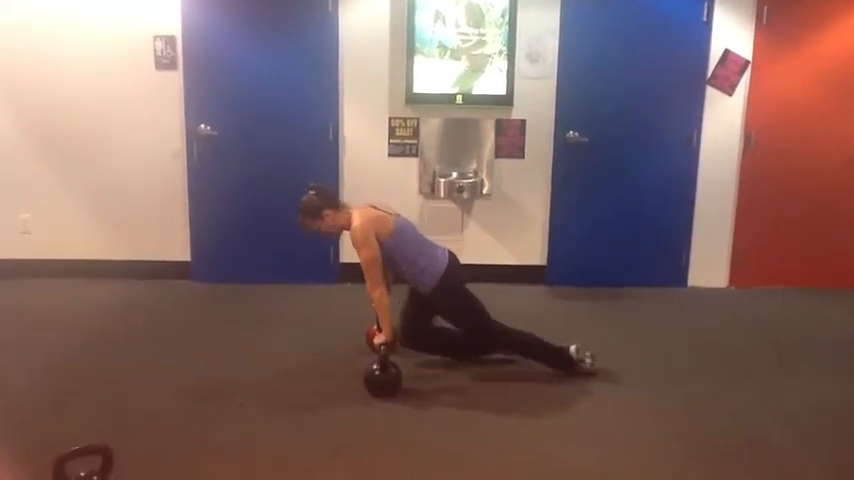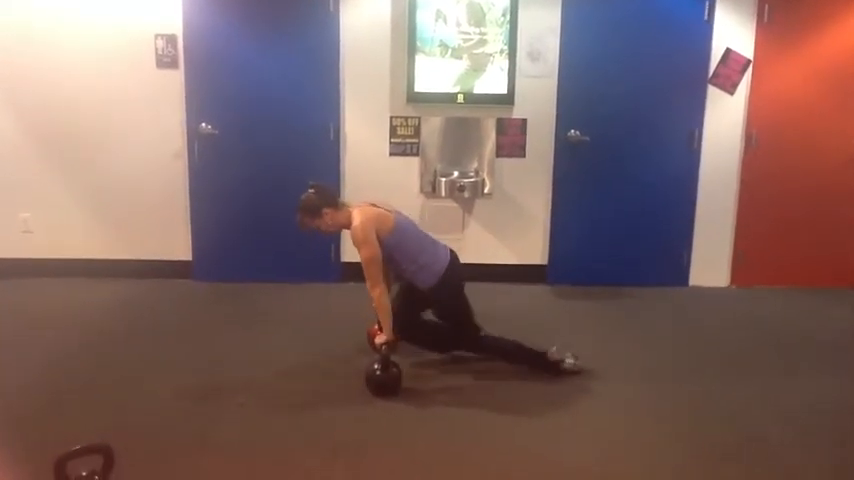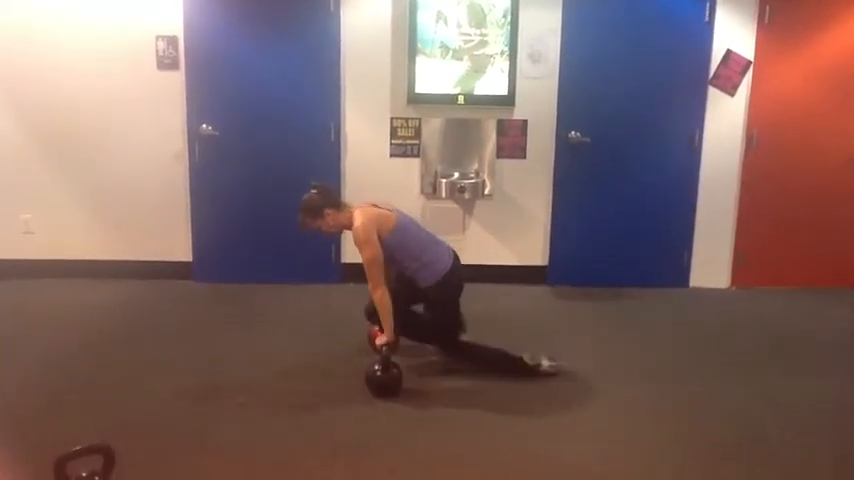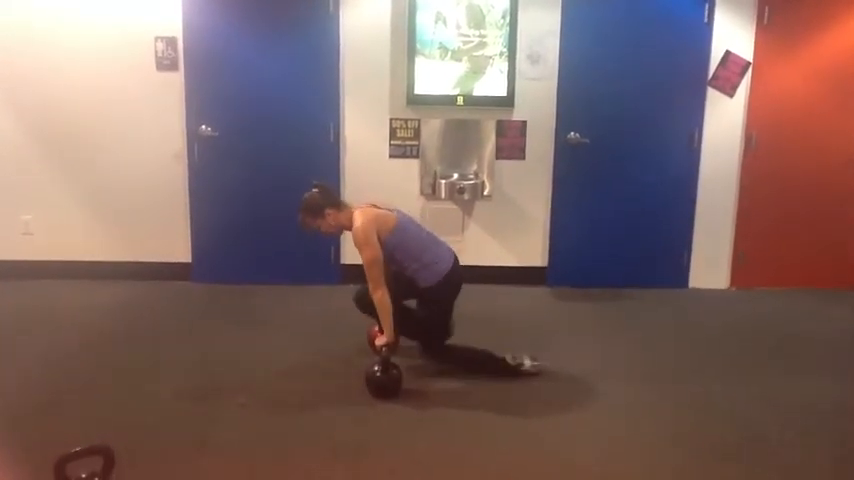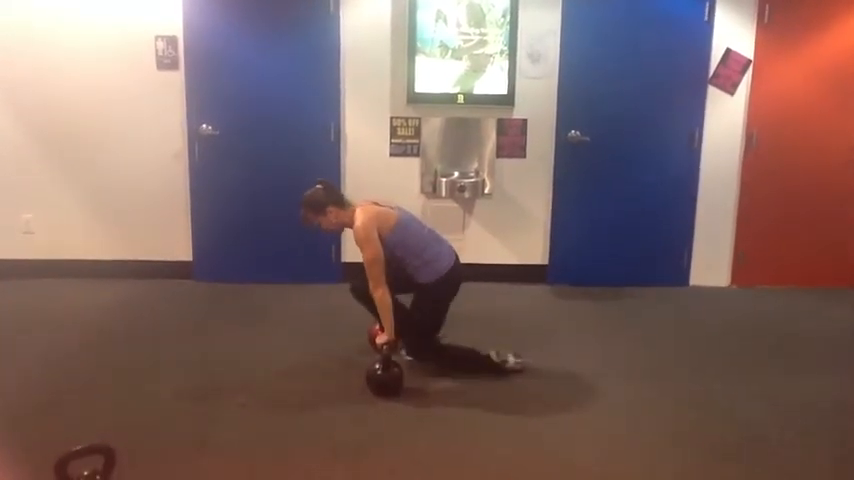
dt=0.1s
person 1, frame 1
left shoulder: (359, 228)
right shoulder: (364, 213)
left elbow: (376, 287)
right elbow: (385, 272)
left wrist: (386, 332)
right wrist: (390, 317)
left hip: (441, 280)
right hip: (437, 269)
left knee: (487, 332)
right knee: (411, 336)
left ankle: (567, 357)
right ankle: (487, 344)
person 1, frame 2
left shoulder: (359, 226)
right shoulder: (363, 212)
left elbow: (376, 286)
right elbow: (387, 265)
left wrist: (387, 333)
left hip: (441, 278)
right hip: (436, 266)
left knee: (467, 338)
right knee: (402, 325)
left ankle: (548, 360)
right ankle: (458, 335)
person 1, frame 3
left shoulder: (362, 227)
right shoulder: (363, 212)
left elbow: (378, 287)
right elbow: (386, 261)
left wrist: (388, 334)
left hip: (441, 278)
right hip: (434, 266)
left knee: (446, 342)
right knee: (374, 312)
left ankle: (526, 364)
right ankle: (448, 335)
person 1, frame 4
left shoulder: (361, 228)
right shoulder: (363, 212)
left elbow: (379, 288)
left wrist: (388, 334)
left hip: (440, 279)
right hip: (434, 265)
left knee: (434, 348)
right knee: (362, 299)
left ankle: (511, 364)
right ankle: (432, 331)
person 1, frame 5
left shoulder: (363, 226)
right shoulder: (364, 210)
left elbow: (379, 287)
left wrist: (389, 333)
left hip: (440, 276)
right hip: (438, 263)
left knee: (420, 348)
right knee: (359, 288)
left ankle: (495, 361)
right ankle: (422, 331)
